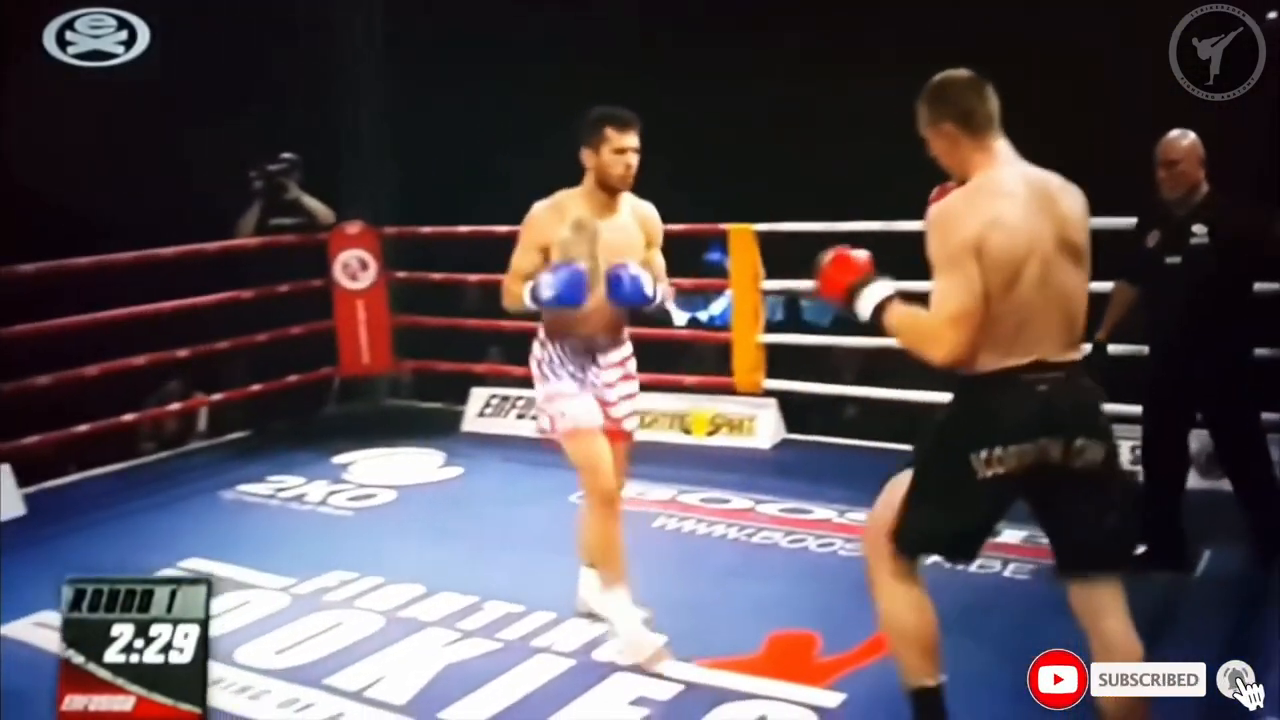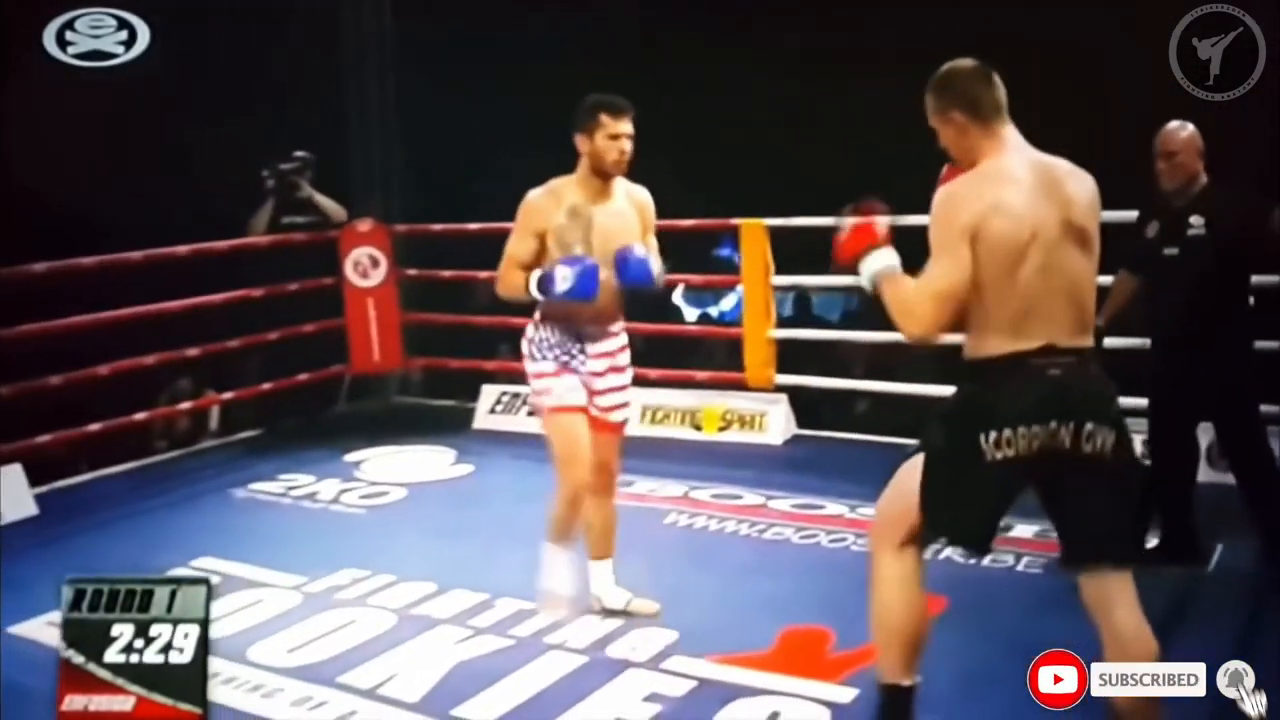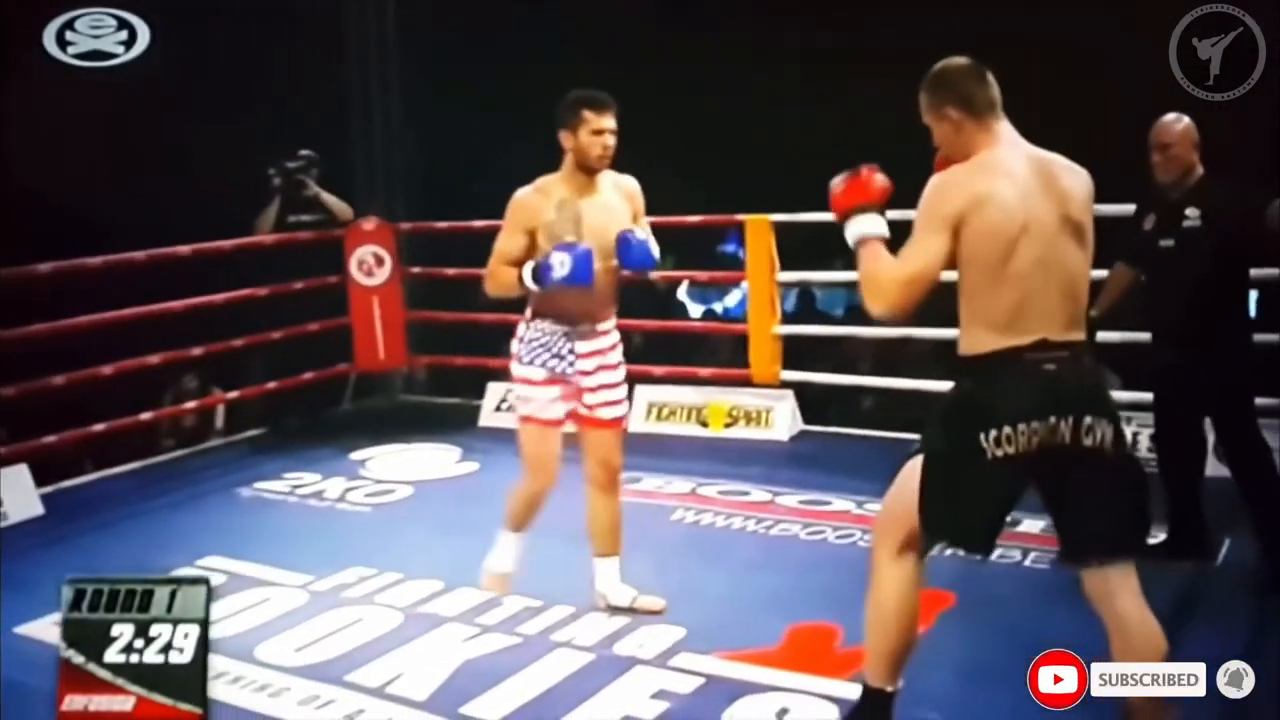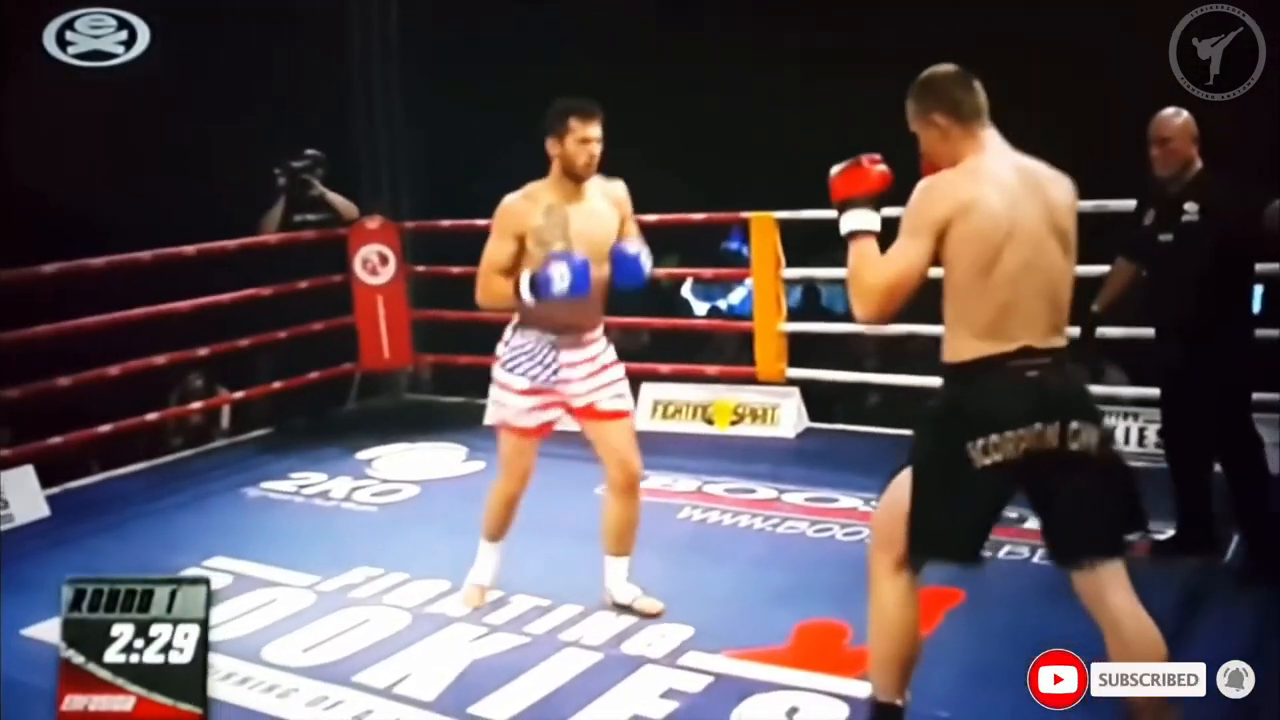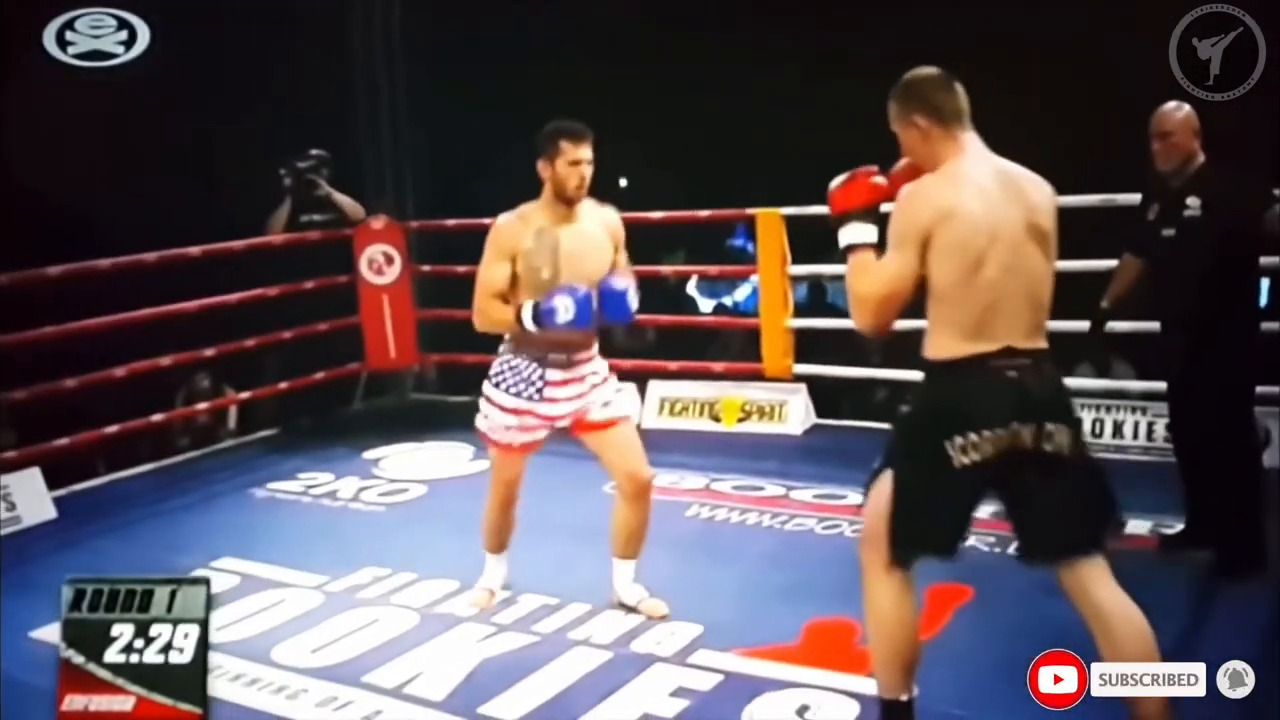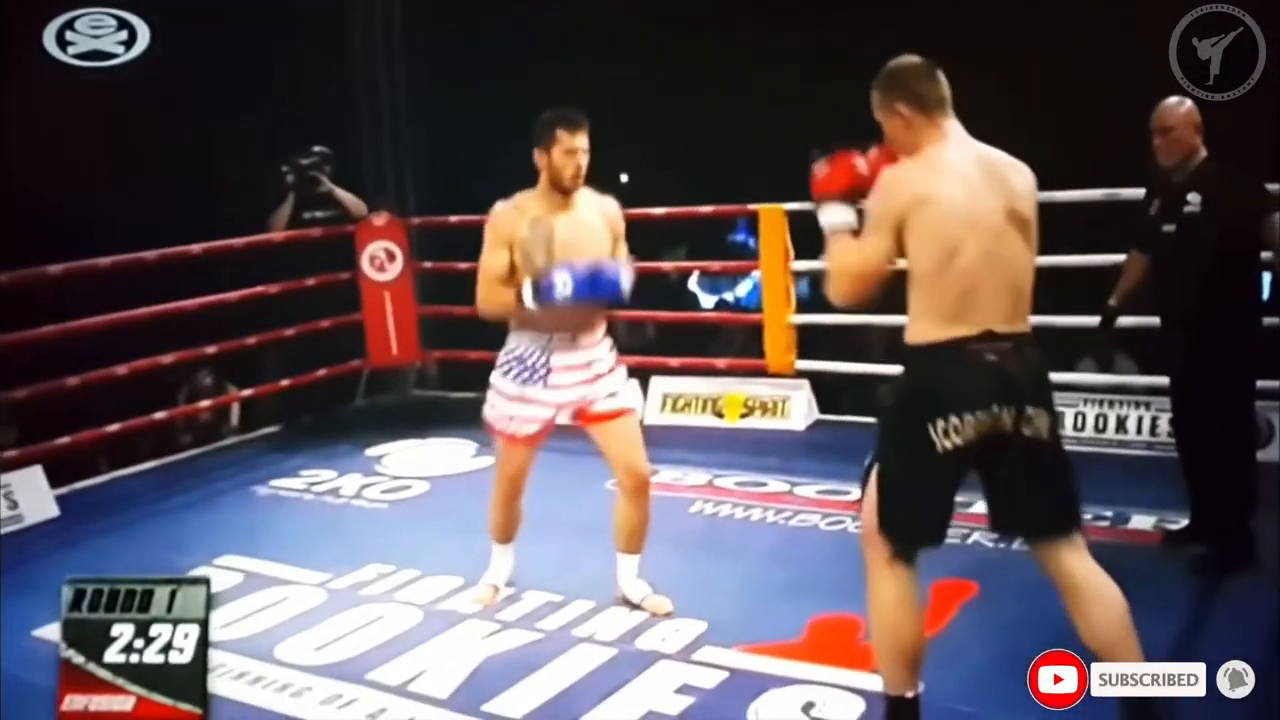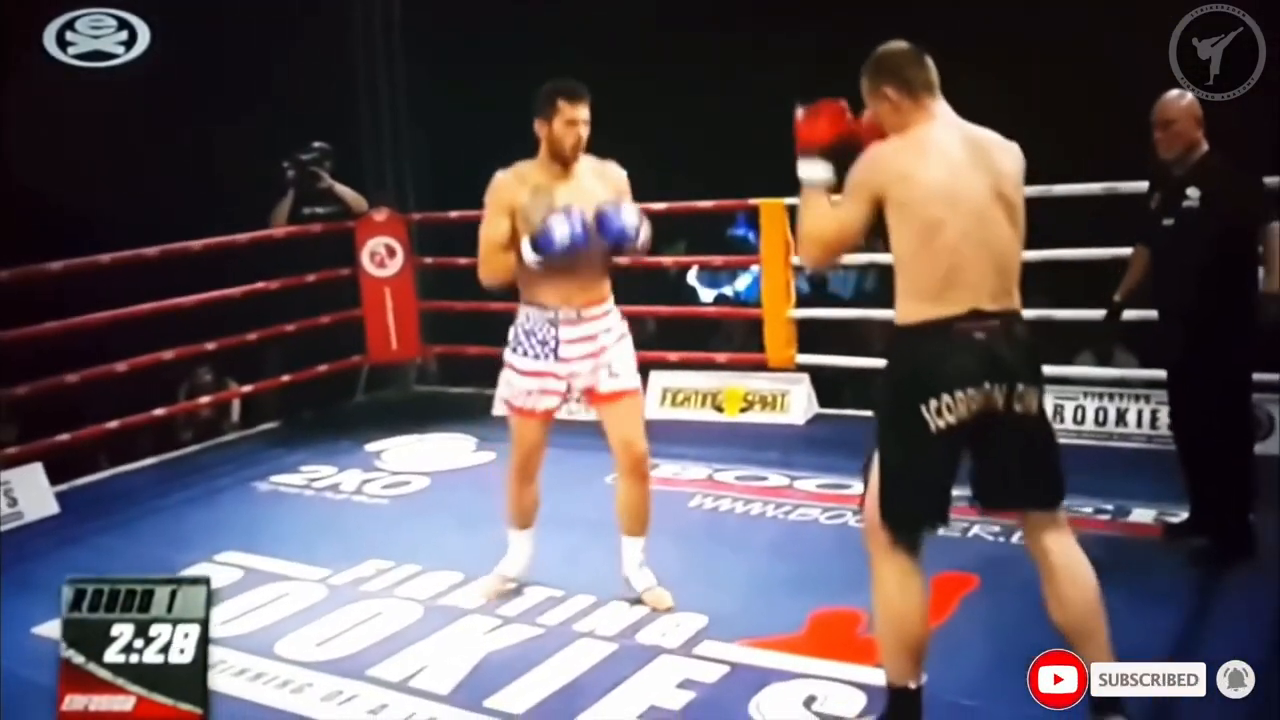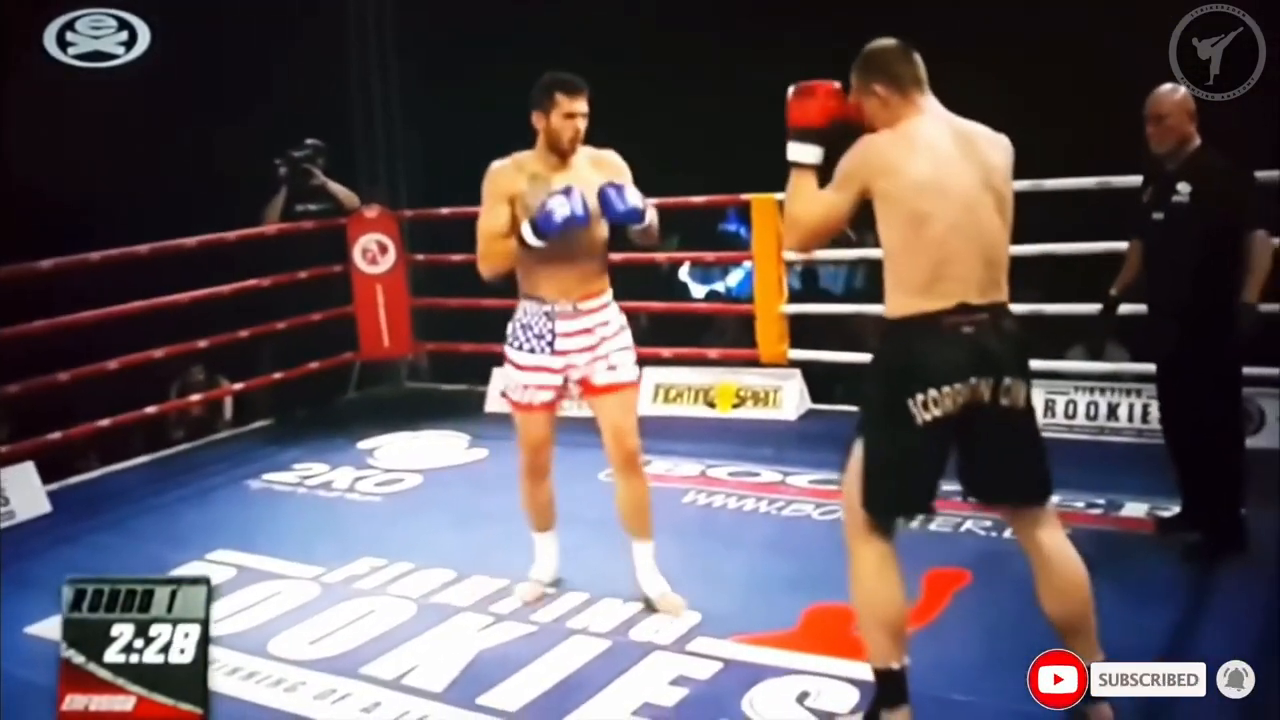
dt=0.1s
person 1, frame 1
left shoulder: (958, 214)
right shoulder: (1070, 199)
left elbow: (948, 343)
left wrist: (869, 293)
left hip: (993, 411)
right hip: (1071, 405)
left knee: (887, 548)
right knee: (1100, 595)
person 1, frame 2
left shoulder: (962, 196)
right shoulder: (1080, 183)
left elbow: (927, 320)
left wrist: (875, 259)
left hip: (1001, 397)
right hip: (1081, 391)
left knee: (894, 533)
right knee: (1110, 586)
person 1, frame 3
left shoulder: (956, 187)
right shoulder: (1074, 180)
left elbow: (889, 301)
left wrist: (862, 221)
left hip: (996, 392)
right hip: (1075, 385)
left knee: (895, 539)
right knee: (1115, 580)
person 1, frame 4
left shoulder: (941, 193)
right shoulder: (1058, 186)
left elbow: (872, 303)
left wrist: (857, 213)
left hip: (982, 400)
right hip: (1058, 390)
left knee: (891, 552)
right knee: (1105, 581)
person 1, frame 5
left shoulder: (925, 198)
right shoulder: (1037, 190)
left elbow: (873, 314)
left wrist: (855, 227)
left hip: (959, 397)
right hip: (1036, 389)
left knee: (883, 550)
right knee: (1089, 575)
person 1, frame 6
left shoulder: (902, 183)
right shoulder: (1018, 175)
left elbow: (846, 290)
left wrist: (836, 208)
left hip: (941, 380)
right hip: (1018, 371)
left knee: (886, 551)
right knee: (1066, 554)
person 1, frame 7
left shoulder: (886, 160)
right shoulder: (1007, 153)
left elbow: (816, 251)
left wrist: (814, 162)
left hip: (930, 359)
right hip: (1007, 350)
left knee: (891, 539)
right knee: (1049, 531)
person 1, frame 8
left shoulder: (875, 152)
right shoulder: (996, 146)
left elbow: (800, 233)
left wrist: (803, 143)
left hip: (919, 352)
right hip: (995, 342)
left knee: (868, 526)
right knee: (1038, 524)
person 2, frame 1
left shoulder: (645, 216)
right shoulder: (548, 217)
left elbow: (662, 288)
right elbow: (510, 294)
left wrist: (650, 292)
right wrist: (540, 296)
left hip: (615, 357)
right hip: (564, 360)
left knee: (607, 489)
right knee: (604, 489)
left ankle: (594, 590)
right ankle: (625, 612)
person 2, frame 2
left shoulder: (638, 201)
right shoulder: (543, 204)
left elbow: (652, 268)
right elbow: (505, 281)
left wrist: (649, 273)
right wrist: (544, 285)
left hip: (609, 344)
right hip: (556, 344)
left knee: (605, 476)
right knee: (578, 476)
left ankle: (603, 587)
right ankle: (555, 564)
person 2, frame 3
left shoulder: (627, 192)
right shoulder: (531, 201)
left elbow: (640, 257)
right elbow: (494, 279)
left wrist: (644, 256)
right wrist: (537, 276)
left hip: (602, 341)
right hip: (546, 342)
left knee: (607, 473)
right knee: (541, 475)
left ankle: (610, 583)
right ankle: (505, 549)
person 2, frame 4
left shoulder: (615, 198)
right shoulder: (519, 209)
left elbow: (631, 265)
right elbow: (485, 291)
left wrist: (636, 266)
right wrist: (534, 287)
left hip: (591, 349)
right hip: (532, 351)
left knee: (627, 472)
right knee: (513, 479)
left ankle: (618, 582)
right ankle: (485, 564)
person 2, frame 5
left shoulder: (607, 222)
right shoulder: (510, 231)
left elbow: (621, 281)
right elbow: (483, 315)
left wrist: (624, 298)
right wrist: (537, 315)
left hip: (586, 371)
right hip: (523, 373)
left knee: (637, 481)
right knee: (504, 491)
left ankle: (625, 584)
right ankle: (494, 573)
person 2, frame 6
left shoulder: (606, 211)
right shoulder: (509, 217)
left elbow: (621, 272)
right elbow: (486, 301)
left wrist: (618, 284)
right wrist: (538, 294)
left hip: (593, 358)
right hip: (531, 360)
left knee: (636, 475)
right knee: (509, 482)
left ankle: (629, 580)
right ankle: (500, 567)
person 2, frame 7
left shoulder: (608, 176)
right shoulder: (508, 185)
left elbow: (640, 244)
right elbow: (488, 273)
left wrist: (630, 234)
right wrist: (536, 246)
left hip: (603, 329)
right hip: (538, 332)
left knee: (634, 455)
right knee: (525, 459)
left ankle: (636, 568)
right ankle: (517, 556)
person 2, frame 8
left shoulder: (608, 164)
right shoulder: (506, 175)
left elbow: (650, 234)
right elbow: (487, 263)
left wrist: (638, 212)
right wrist: (537, 228)
left hip: (600, 320)
right hip: (537, 326)
left knee: (626, 451)
right knee: (535, 458)
left ankle: (648, 573)
right ankle: (546, 561)
person 3, frame 1
left shoulder: (1231, 220)
right shoulder: (1152, 224)
right elbow: (1131, 282)
right wrist: (1103, 333)
left hip: (1222, 365)
right hip: (1167, 363)
right knee: (1160, 458)
right ankle: (1166, 546)
person 3, frame 2
left shoulder: (1229, 209)
right shoulder: (1154, 215)
right elbow: (1132, 272)
right wrist: (1101, 321)
left hip: (1222, 355)
right hip: (1169, 354)
right knee: (1168, 450)
right ankle: (1179, 540)
person 3, frame 3
left shoulder: (1226, 201)
right shoulder: (1152, 207)
right elbow: (1129, 264)
right wrist: (1096, 312)
left hip: (1221, 348)
right hip: (1171, 347)
left knee: (1241, 444)
right knee: (1174, 445)
right ankle: (1188, 535)
person 3, frame 4
left shoulder: (1225, 195)
right shoulder: (1152, 202)
right elbow: (1130, 259)
right wrist: (1098, 307)
left hip: (1223, 343)
right hip: (1175, 342)
left knee: (1233, 440)
right knee: (1182, 440)
right ankle: (1196, 530)
person 3, frame 5
left shoulder: (1228, 188)
right shoulder: (1156, 196)
left elbow: (1268, 216)
right elbow: (1137, 255)
right wrist: (1107, 303)
left hip: (1227, 337)
right hip: (1180, 337)
left knee: (1230, 437)
right knee: (1189, 435)
left ankle: (1243, 542)
right ankle: (1204, 525)
person 3, frame 6
left shoulder: (1229, 184)
right shoulder: (1159, 191)
right elbow: (1144, 252)
right wrist: (1115, 301)
left hip: (1228, 334)
right hip: (1181, 332)
left knee: (1228, 434)
right knee: (1191, 431)
left ankle: (1234, 539)
right ankle: (1206, 521)
person 3, frame 7
left shoulder: (1230, 179)
right shoulder: (1161, 184)
right wrist: (1120, 297)
left hip: (1224, 328)
right hip: (1179, 327)
left knee: (1226, 428)
right knee: (1189, 425)
left ankle: (1234, 532)
right ankle: (1205, 513)
person 3, frame 8
left shoulder: (1222, 174)
right shoulder: (1155, 178)
left elbow: (1257, 235)
left wrist: (1249, 298)
right wrist: (1116, 291)
left hip: (1213, 324)
right hip: (1168, 321)
left knee: (1216, 423)
right knee: (1178, 419)
left ankle: (1225, 527)
right ankle: (1197, 507)
